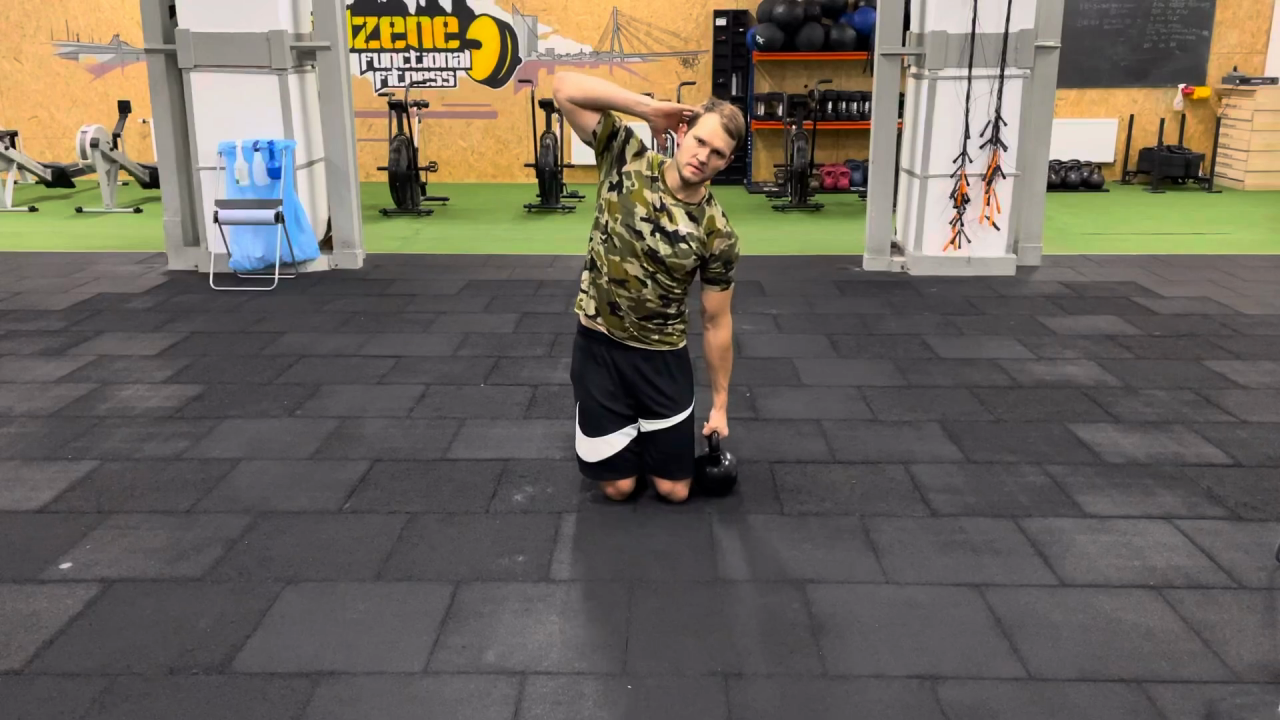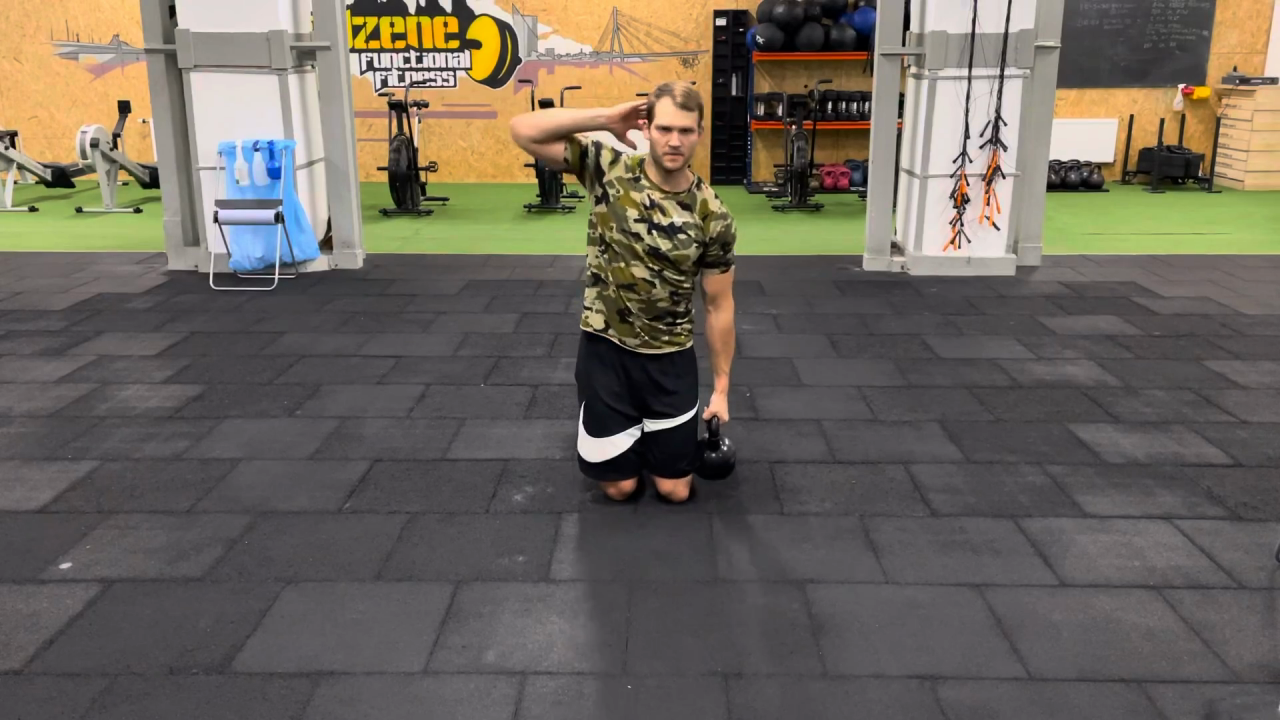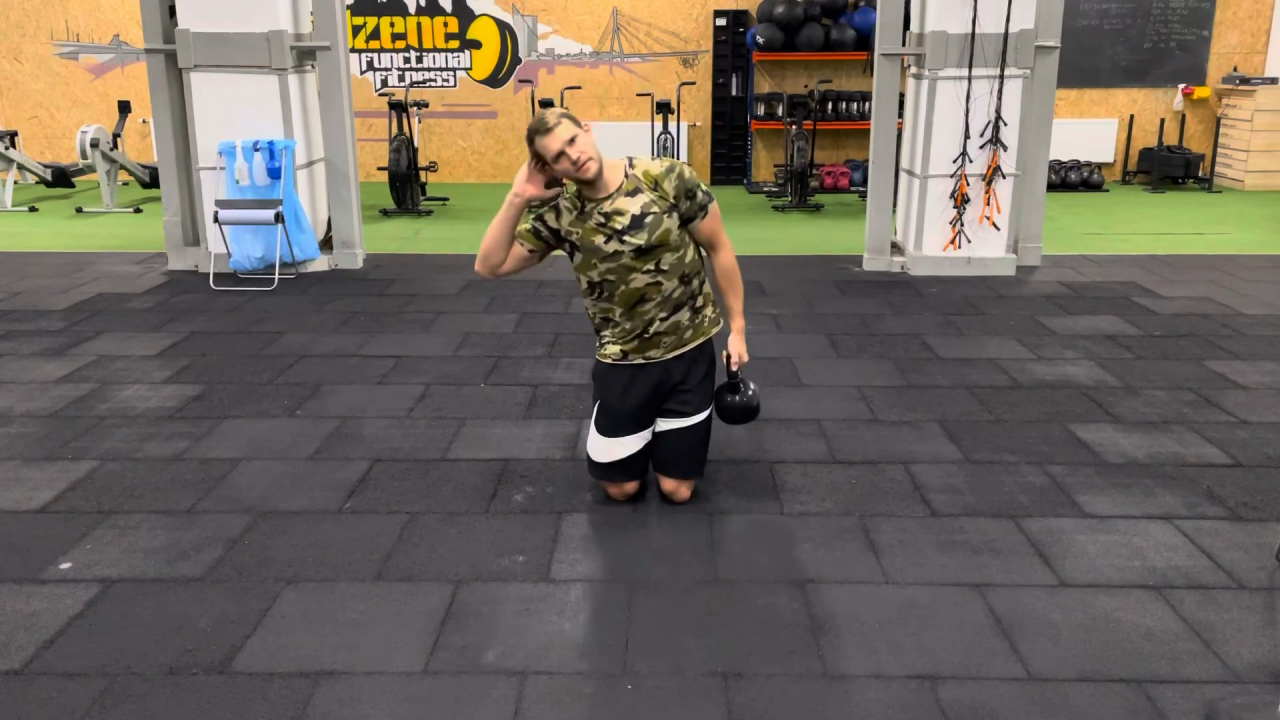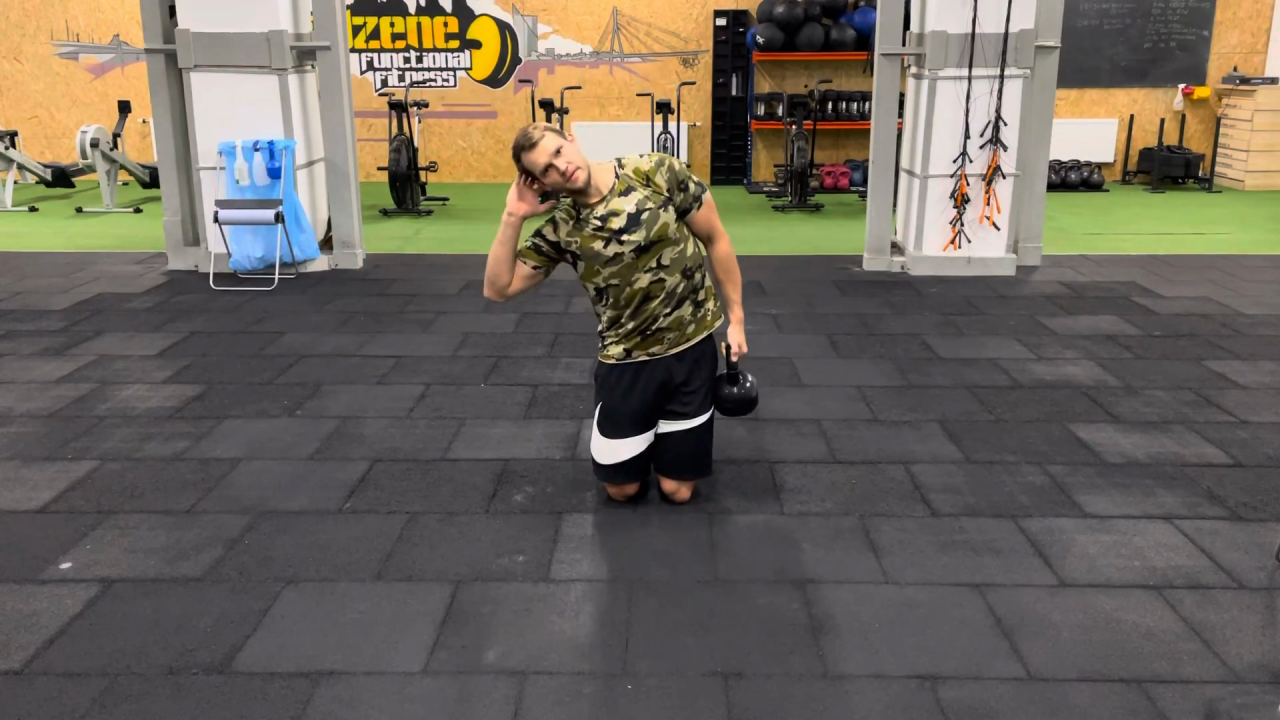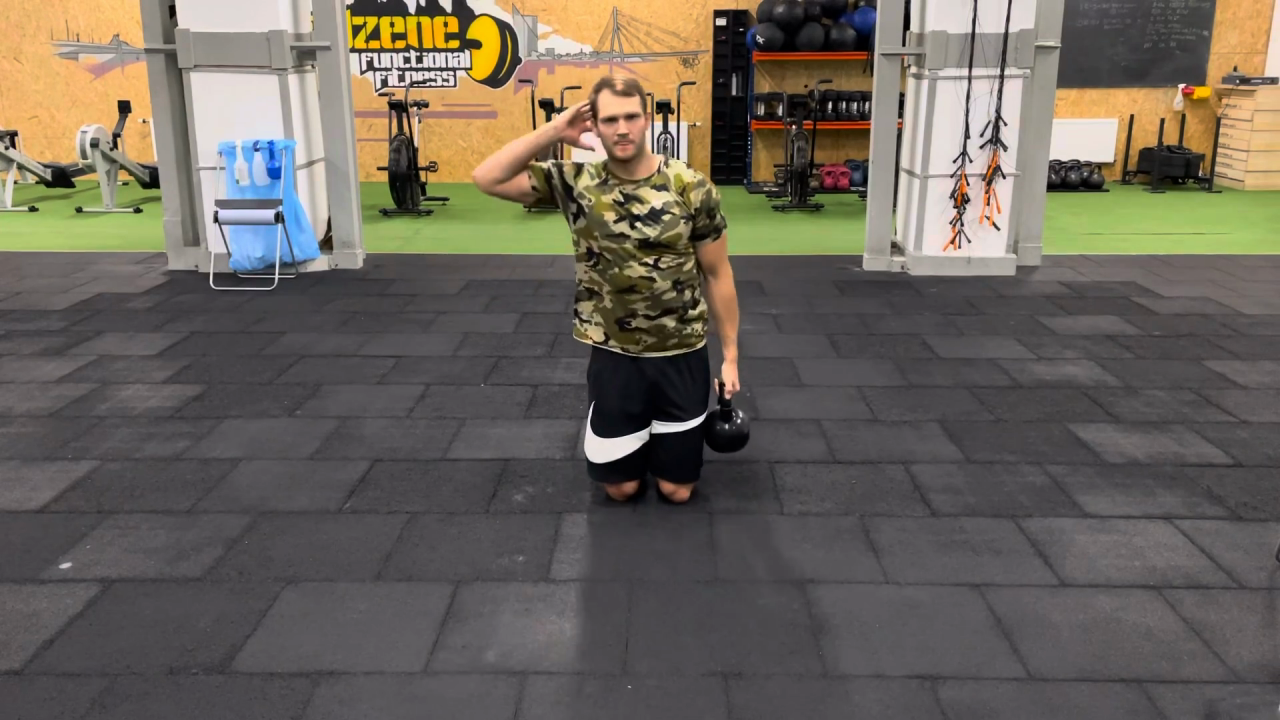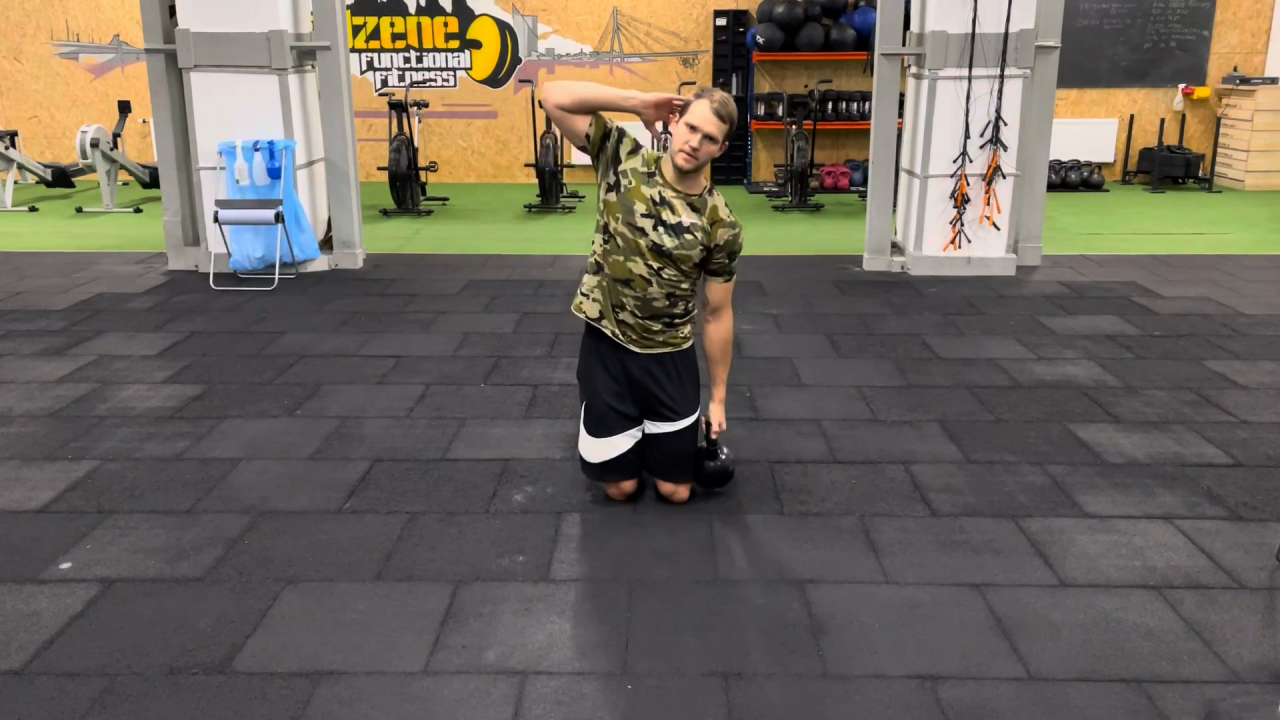
dt=0.5s
person 1, frame 1
left shoulder: (717, 235)
right shoulder: (626, 160)
left elbow: (716, 323)
right elbow: (564, 87)
left wrist: (719, 404)
right wrist: (649, 108)
left hip: (661, 354)
right hip: (598, 344)
left knee: (674, 490)
right knee: (618, 487)
left ankle: (649, 432)
right ankle: (623, 431)
person 1, frame 2
left shoulder: (713, 217)
right shoulder: (606, 168)
left elbow: (719, 306)
right elbow: (522, 131)
left wrist: (721, 387)
right wrist: (607, 119)
left hip: (668, 356)
right hip: (605, 348)
left knee: (675, 490)
right knee: (619, 487)
left ankle: (653, 433)
right ankle: (625, 431)
person 1, frame 3
left shoulder: (667, 178)
right shoulder: (560, 217)
left elbow: (719, 249)
right elbow: (489, 267)
left wrist: (737, 325)
right wrist: (517, 200)
left hip: (688, 351)
right hip: (623, 358)
left knee: (676, 490)
right knee: (620, 487)
left ankle: (666, 436)
right ankle: (637, 432)
person 1, frame 4
left shoulder: (659, 173)
right shoulder: (559, 230)
left elbow: (715, 239)
right elbow: (497, 288)
left wrist: (735, 317)
right wrist: (513, 216)
left hip: (691, 348)
right hip: (626, 359)
left knee: (677, 490)
right knee: (621, 488)
left ankle: (668, 438)
right ankle: (642, 432)
person 1, frame 5
left shoulder: (692, 189)
right shoulder: (575, 181)
left elbow: (718, 276)
right elbow: (486, 179)
left wrist: (730, 356)
right wrist: (555, 131)
left hip: (681, 355)
right hip: (614, 355)
left knee: (676, 490)
right knee: (620, 487)
left ankle: (661, 436)
right ankle: (635, 432)
person 1, frame 6
left shoulder: (720, 224)
right shoulder: (623, 159)
left elbow: (718, 314)
right elbow: (552, 97)
left wrist: (718, 396)
right wrist: (638, 103)
left hip: (668, 355)
right hip: (606, 346)
left knee: (676, 490)
right knee: (619, 487)
left ankle: (656, 434)
right ankle: (630, 432)
